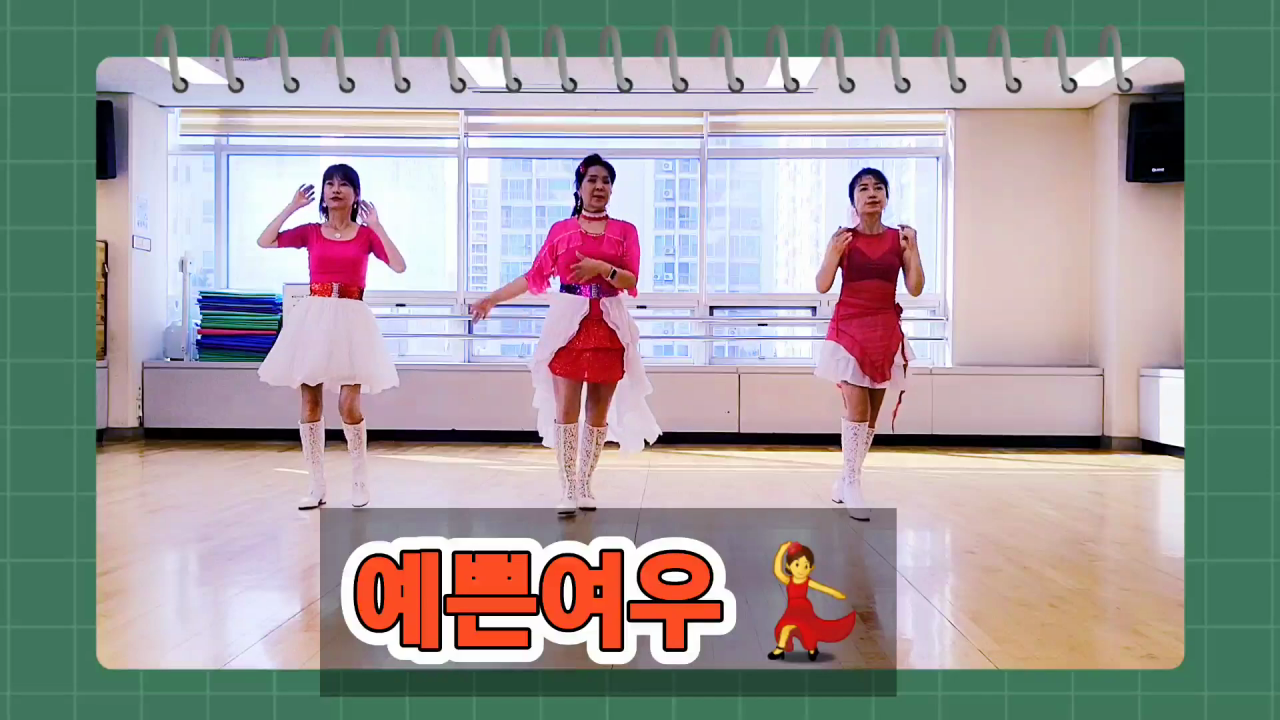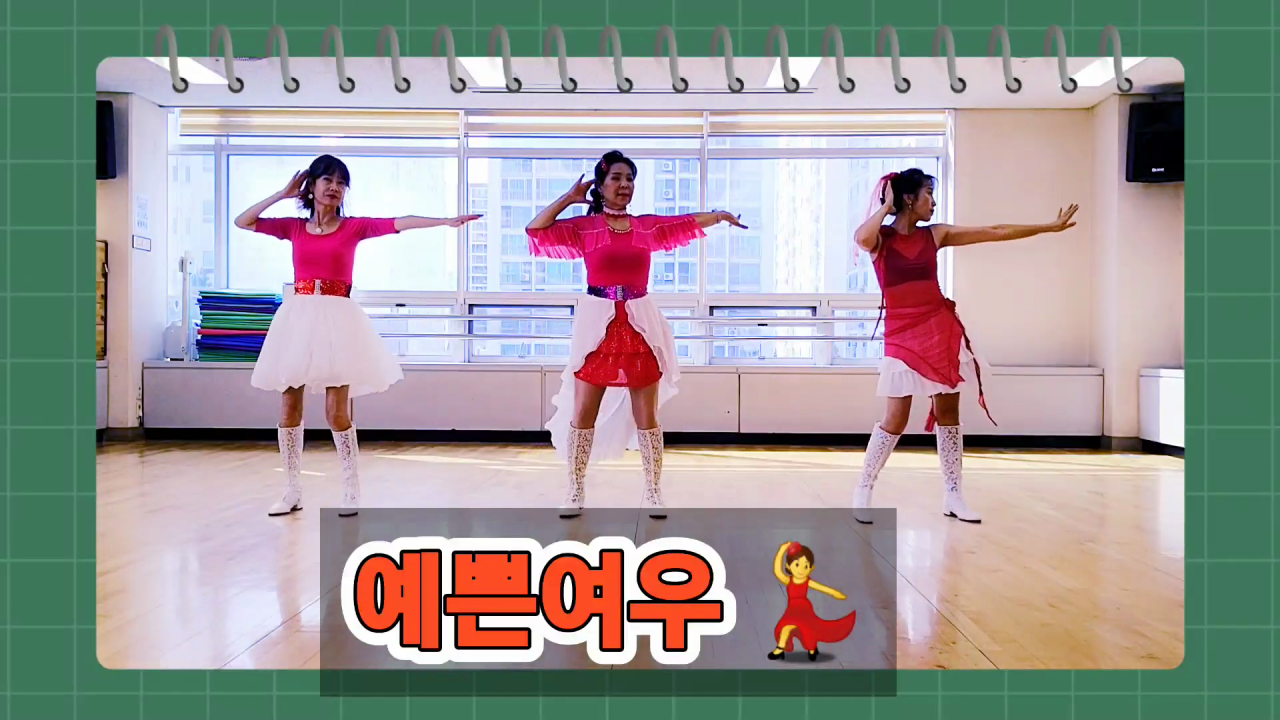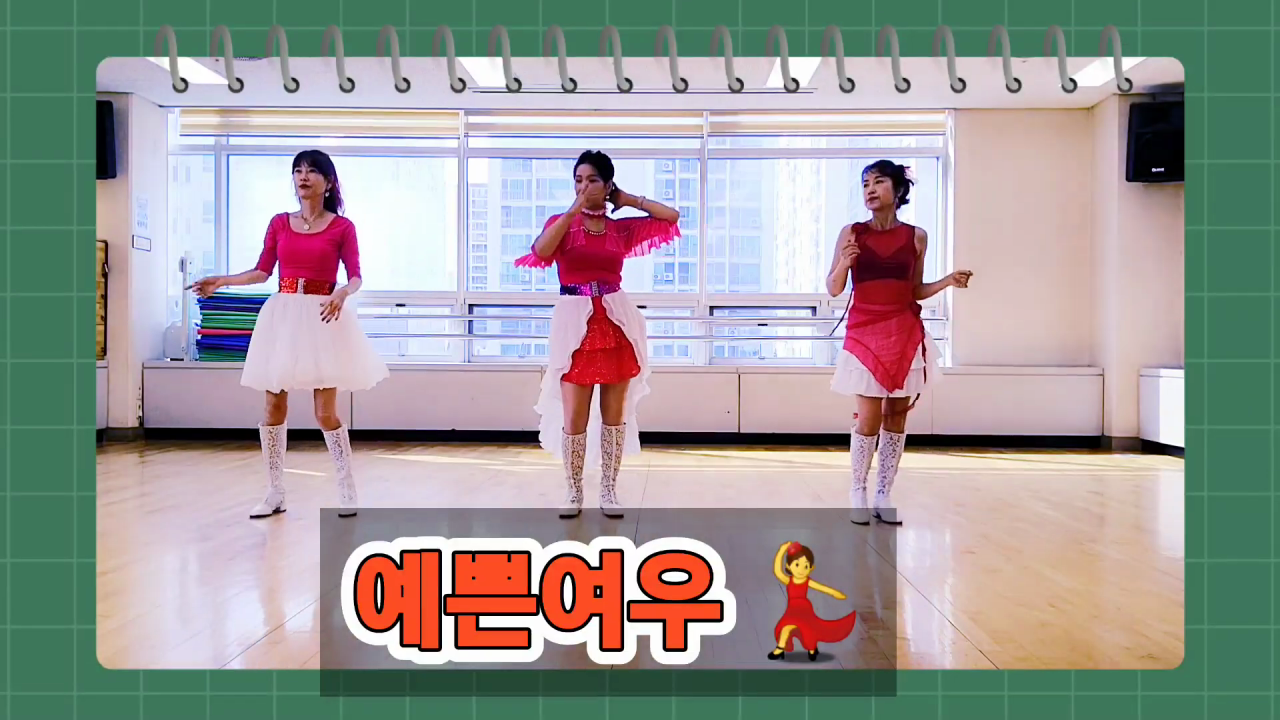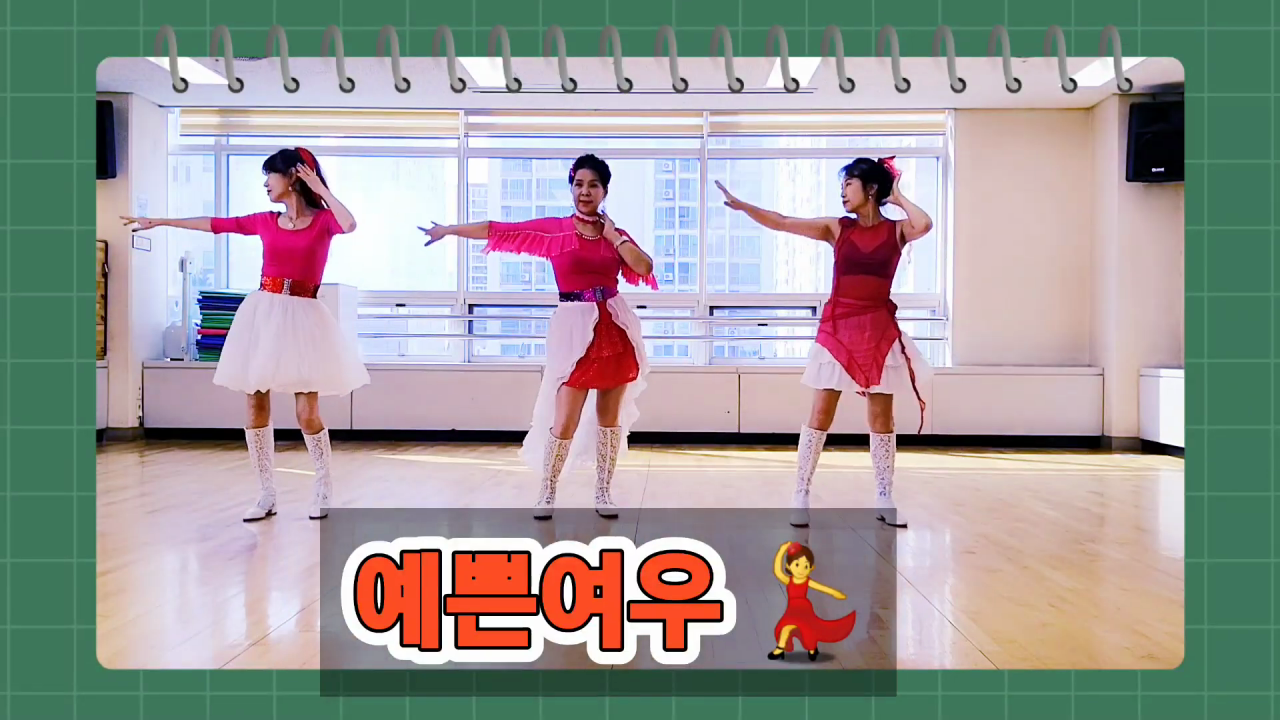
dt=0.7s
person 1, frame 1
left shoulder: (625, 231)
right shoulder: (560, 230)
left elbow: (630, 283)
right elbow: (535, 277)
left wrist: (602, 267)
right wrist: (493, 299)
left hip: (609, 326)
right hip: (567, 324)
left knee: (598, 415)
right knee: (565, 413)
left ankle: (584, 485)
right ankle: (569, 490)
person 1, frame 2
left shoulder: (649, 226)
right shoulder: (583, 228)
left elbow: (690, 222)
right elbow: (535, 229)
left wrist: (722, 214)
right wrist: (569, 198)
left hip: (640, 324)
right hip: (598, 324)
left knee: (646, 416)
right knee: (582, 414)
left ankle: (653, 492)
right ankle: (575, 492)
person 1, frame 3
left shoulder: (623, 230)
right shoulder: (562, 223)
left elbow: (671, 217)
right elbow: (540, 251)
left wrist: (630, 200)
right wrist: (574, 209)
left hip: (616, 322)
right hip: (574, 322)
left knee: (614, 415)
right knee: (574, 418)
left ankle: (608, 490)
right ankle: (574, 492)
person 1, frame 4
left shoulder: (617, 236)
right shoulder: (551, 230)
left elbow: (645, 269)
right elbow: (496, 229)
left wrist: (612, 236)
right wrist: (448, 229)
left hip: (615, 328)
right hip: (575, 327)
left knee: (609, 417)
right knee: (563, 421)
left ankle: (603, 491)
right ankle: (547, 492)
person 2, frame 1
left shoulder: (367, 236)
right shoulder: (310, 233)
left elbow: (399, 266)
right elbow: (264, 242)
left wrist: (377, 226)
right wrist: (293, 207)
left hip: (350, 319)
right hip: (313, 318)
left knee: (349, 406)
right knee: (310, 404)
left ankle: (359, 480)
right ankle: (317, 486)
person 2, frame 2
left shoulder: (354, 227)
right shoulder: (293, 227)
left elbow: (400, 223)
right elbow: (242, 222)
left wrist: (446, 221)
right wrist: (282, 195)
left hip: (337, 318)
right hip: (298, 318)
left knee: (337, 413)
right knee: (290, 408)
left ankle: (351, 491)
right ankle: (293, 491)
person 2, frame 3
left shoulder: (342, 227)
right shoulder: (280, 223)
left elbow: (355, 276)
right elbow: (262, 271)
left wrist: (341, 295)
right wrist: (221, 282)
left hip: (323, 317)
right hip: (282, 315)
left knee: (326, 413)
right knee: (273, 408)
left ankle: (347, 490)
right ankle: (275, 492)
person 2, frame 4
left shoulder: (324, 220)
right shoulder: (265, 222)
left elbow: (350, 225)
right elbow: (213, 224)
left wrist: (321, 189)
right wrist: (158, 221)
left hip: (302, 317)
right hip: (263, 314)
left knee: (308, 415)
right knee: (256, 410)
left ankle: (323, 489)
right ankle: (267, 494)
person 3, frame 1
left shoulder: (900, 239)
right shoulder: (844, 239)
left elbow: (915, 289)
right elbow: (822, 286)
left wrist: (912, 249)
right wrist: (835, 251)
left hip: (886, 331)
right hip: (848, 329)
left knee: (870, 417)
right knee: (857, 411)
left ankle: (844, 481)
right ankle: (852, 486)
person 3, frame 2
left shoulder: (935, 235)
right shoulder: (880, 238)
left elbow: (994, 233)
right elbow: (861, 238)
left wrist: (1050, 226)
right wrist: (886, 206)
left hip: (943, 332)
right hip: (904, 337)
left knee: (948, 416)
right knee: (895, 420)
left ankle: (953, 495)
right ankle: (864, 489)
person 3, frame 3
left shoulder: (916, 237)
right shoulder: (851, 234)
left elbow: (916, 291)
right elbow: (834, 289)
left wrist: (949, 281)
right wrist: (843, 263)
left hip: (905, 333)
right hip: (864, 333)
left knee: (896, 419)
right knee: (868, 420)
left ankle: (884, 495)
right ankle: (858, 493)
person 3, frame 4
left shoulder: (897, 230)
right shoulder: (837, 228)
left elbow: (924, 224)
right elbow: (784, 223)
left wrist: (899, 199)
right wrist: (741, 205)
left hip: (880, 329)
right hip: (838, 328)
left knee: (881, 418)
right knee: (820, 415)
left ankle: (885, 497)
right ankle: (802, 492)
